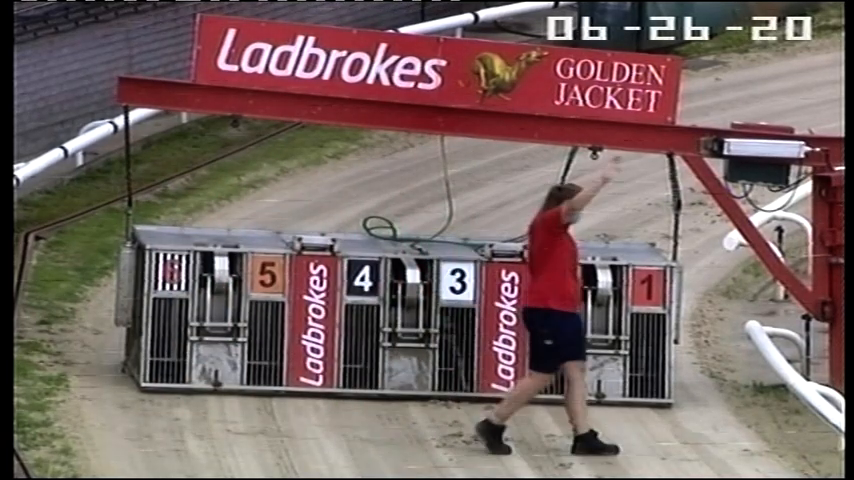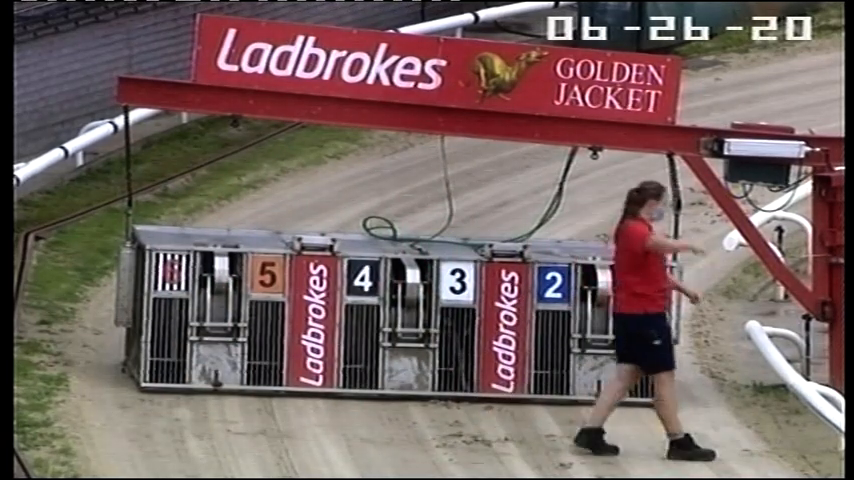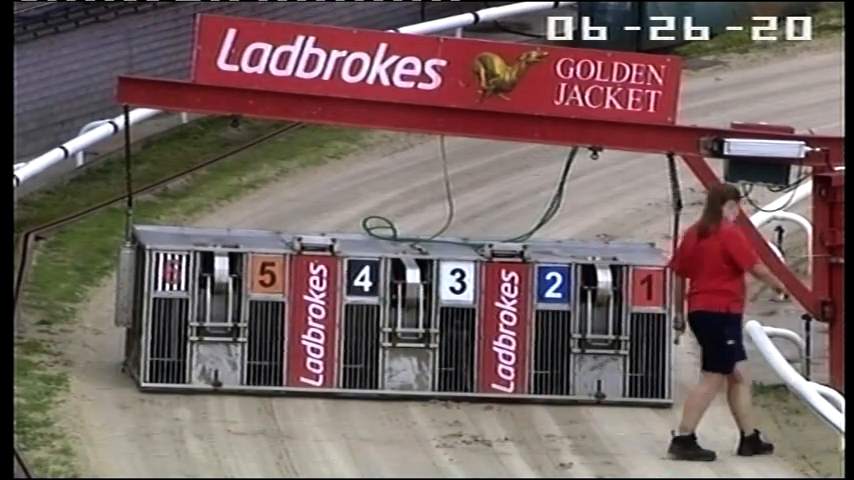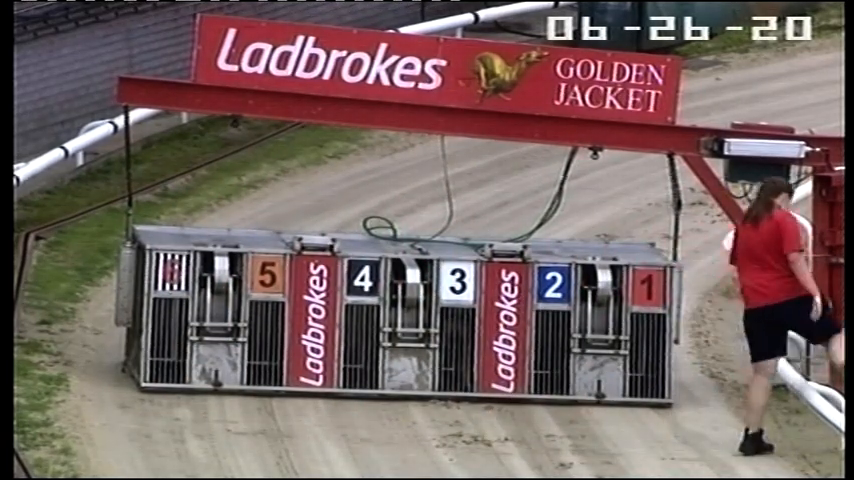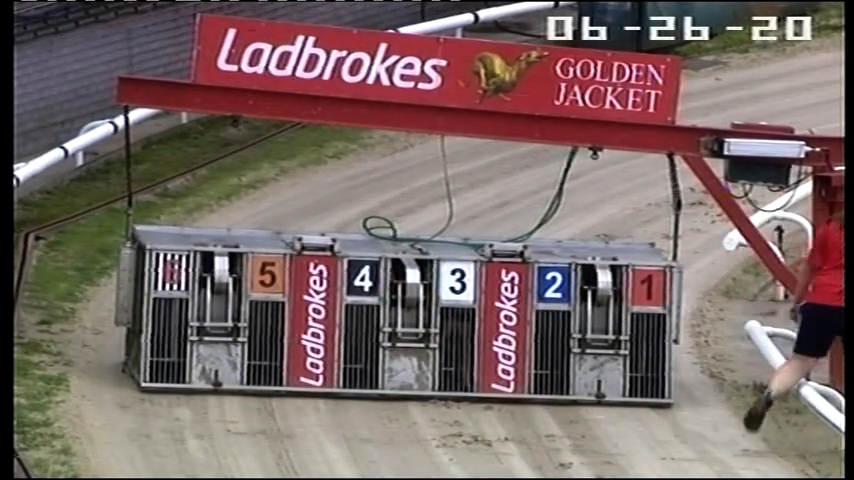
dt=0.5s
person 1, frame 1
left shoulder: (556, 230)
right shoulder: (548, 224)
right elbow: (575, 203)
right wrist: (603, 180)
left hip: (564, 312)
right hip: (550, 312)
left knee: (575, 374)
right knee: (539, 377)
left ankle: (585, 438)
right ankle: (492, 426)
person 1, frame 2
left shoulder: (640, 230)
right shoulder: (634, 229)
left elbow: (656, 271)
right elbow: (657, 243)
left wrist: (684, 289)
right wrist: (685, 246)
left hip: (631, 314)
right hip: (644, 315)
left knee: (625, 376)
right knee: (664, 378)
left ankle: (590, 432)
right ankle: (679, 443)
person 1, frame 3
left shoulder: (692, 233)
right shoulder: (732, 232)
left elbow: (679, 275)
right elbow: (758, 269)
left wrist: (679, 312)
right wrist: (779, 285)
left hip: (700, 312)
right hip: (721, 313)
left knee: (738, 374)
right knee: (713, 378)
left ankle: (750, 438)
right ankle: (682, 439)
person 1, frame 4
left shoulder: (743, 225)
right shoulder: (784, 220)
right elbow: (795, 259)
right wrist: (816, 293)
left hip: (756, 307)
right hip: (790, 298)
left knee: (762, 372)
right knee: (835, 334)
left ankle: (751, 437)
person 1, frame 5
left shoulder: (831, 227)
left elbow: (811, 265)
left wrist: (797, 300)
left hip: (821, 305)
right hip: (837, 308)
left knee: (800, 362)
left ankle: (767, 398)
